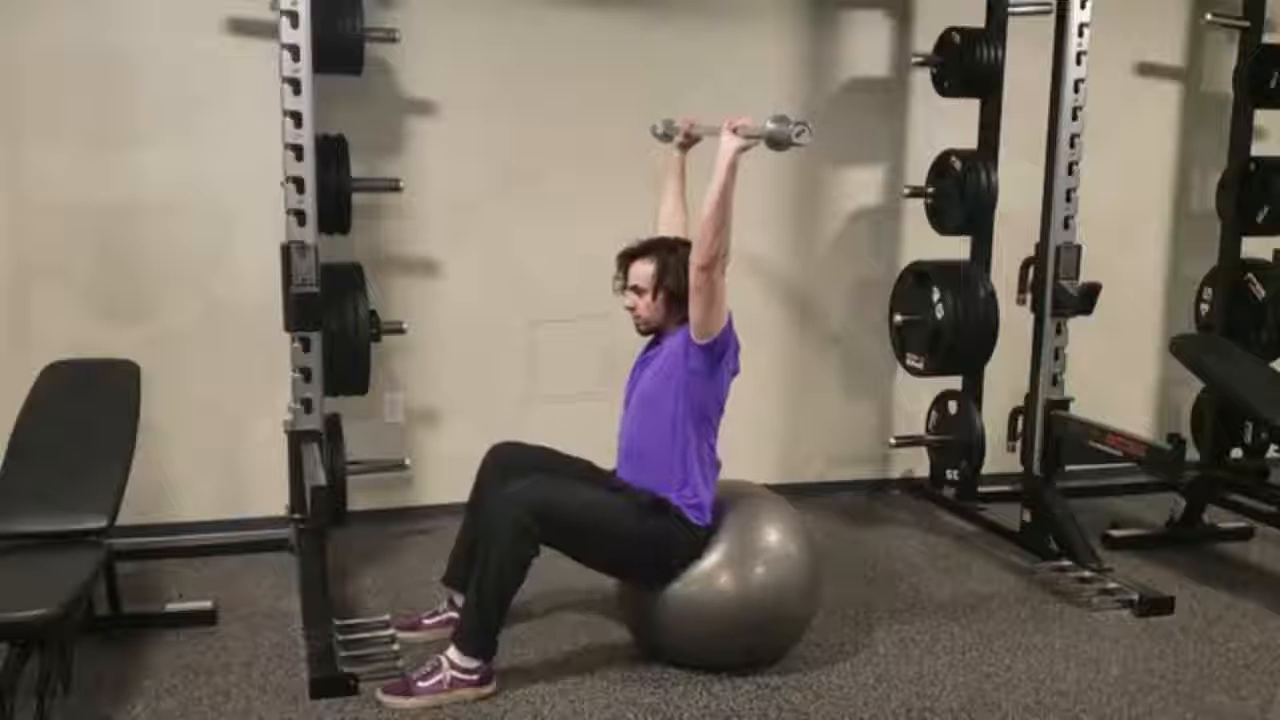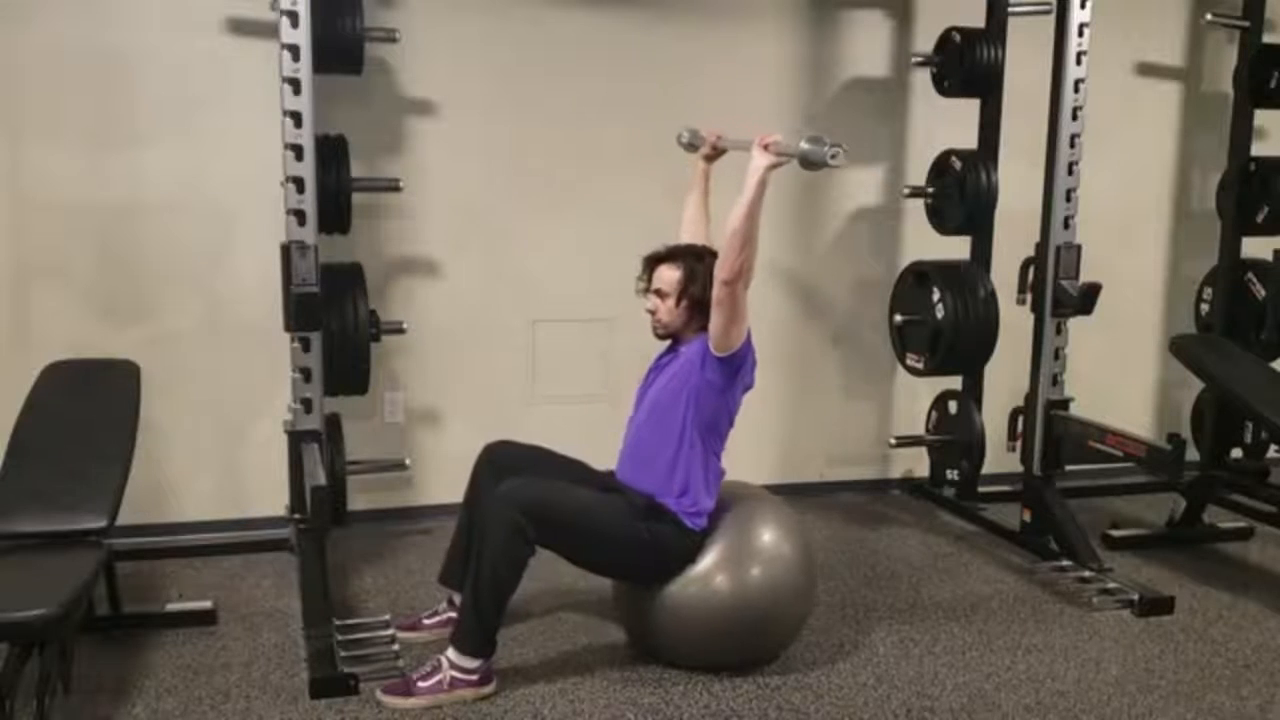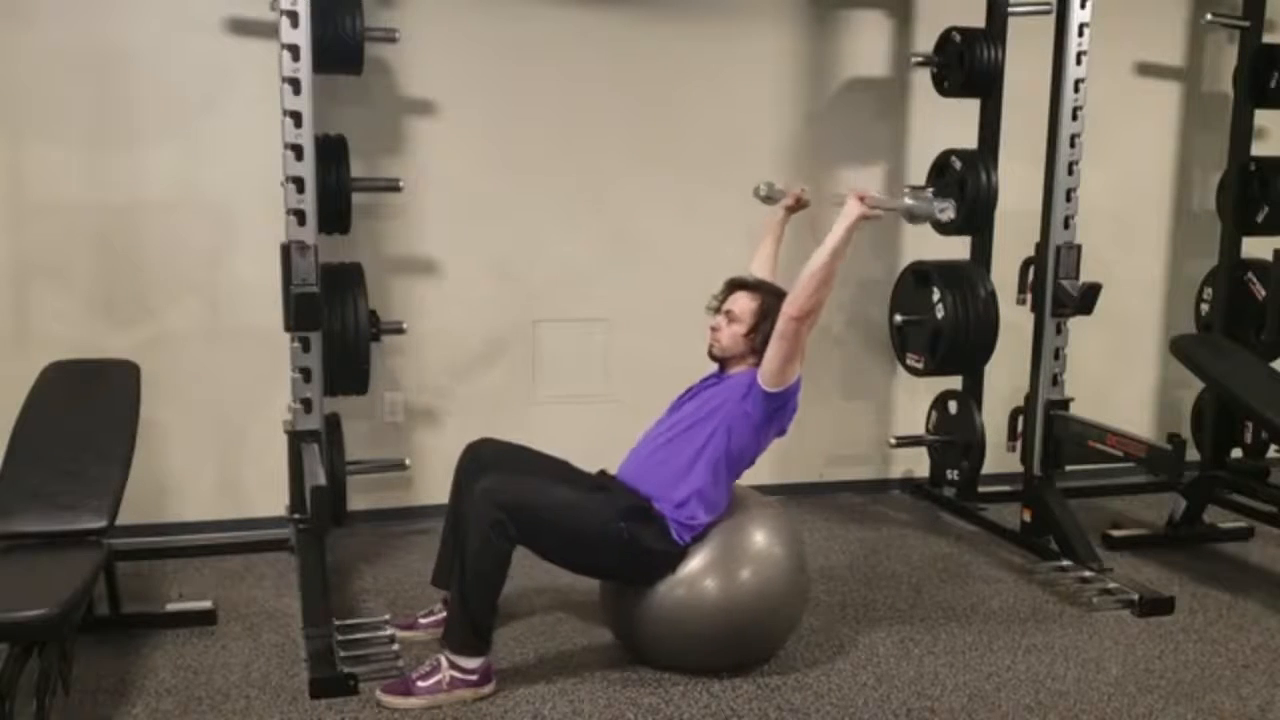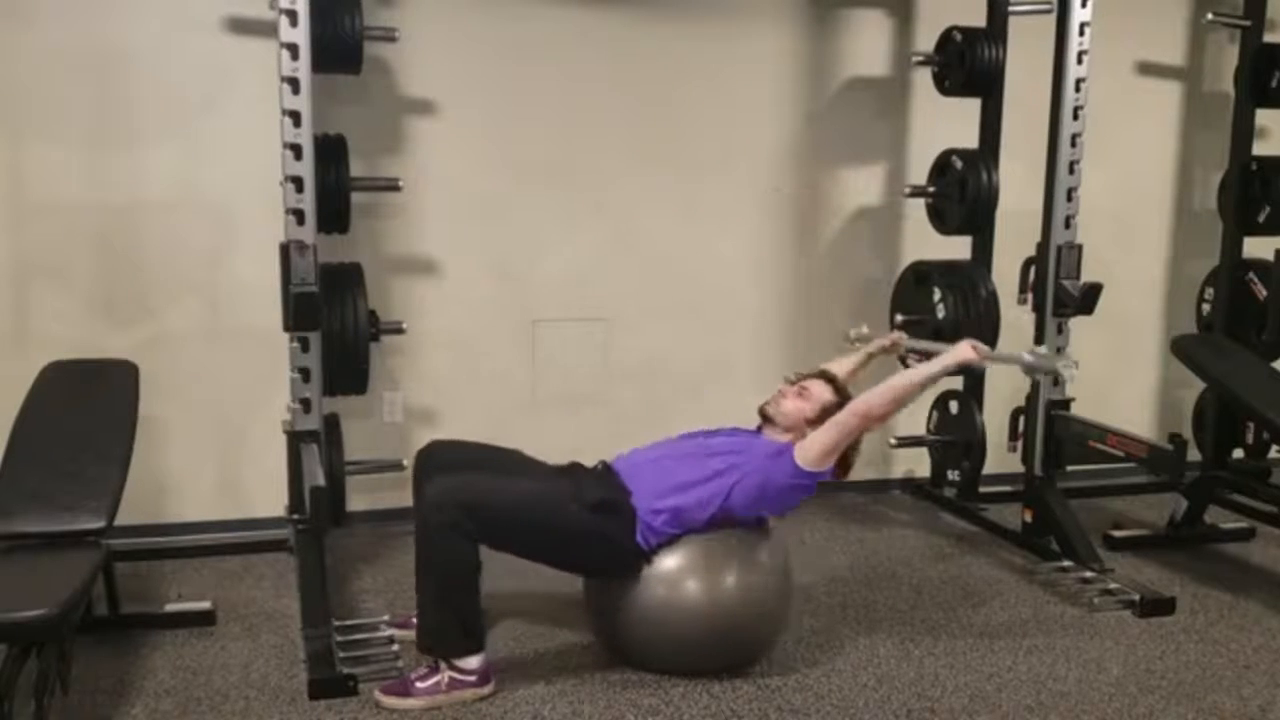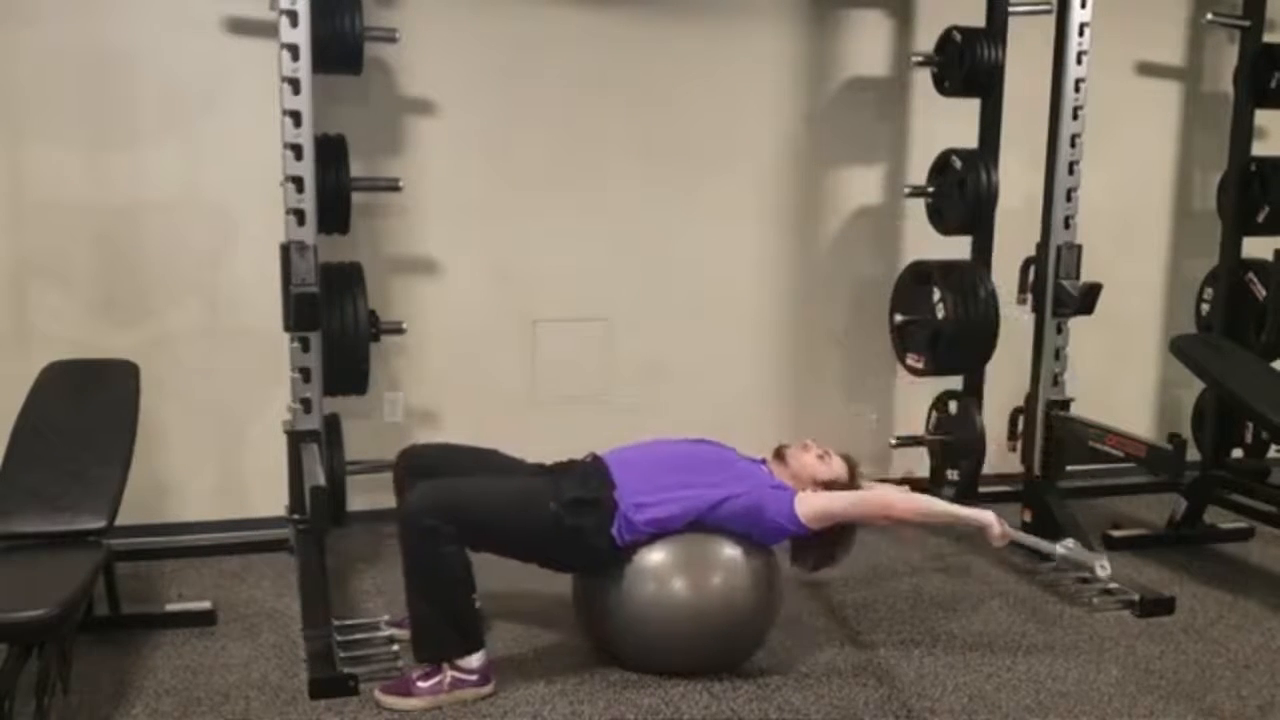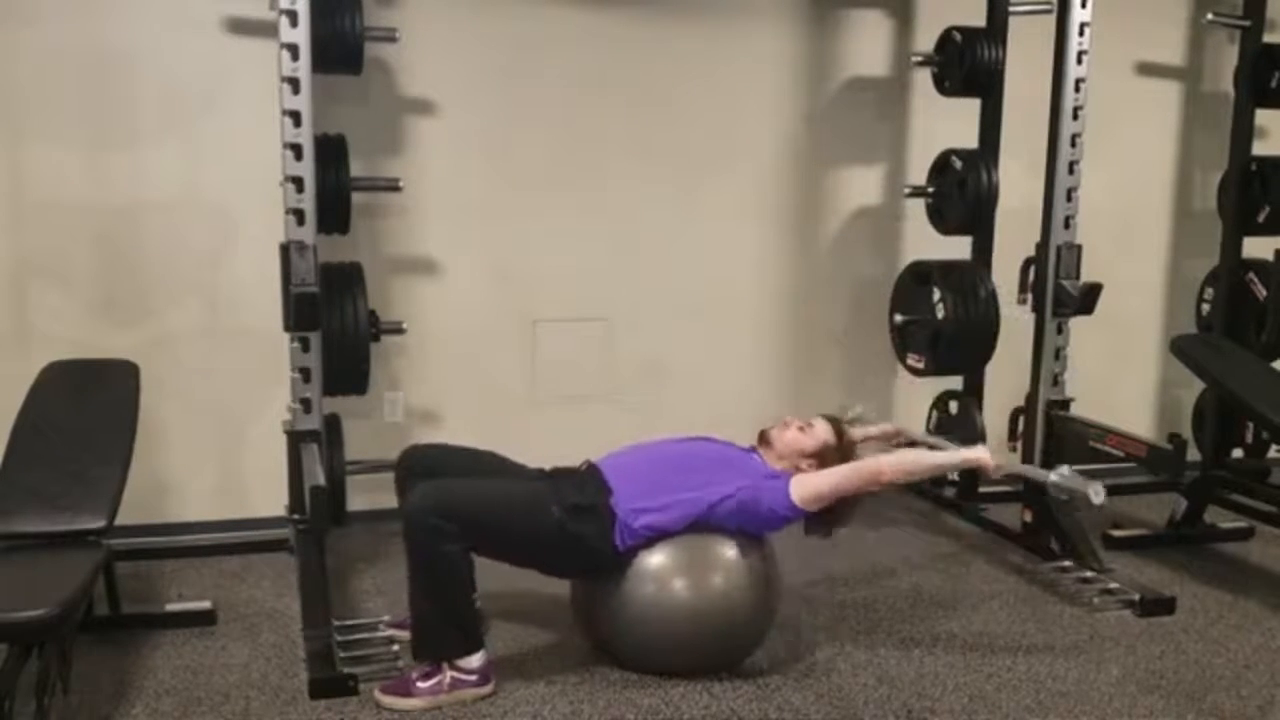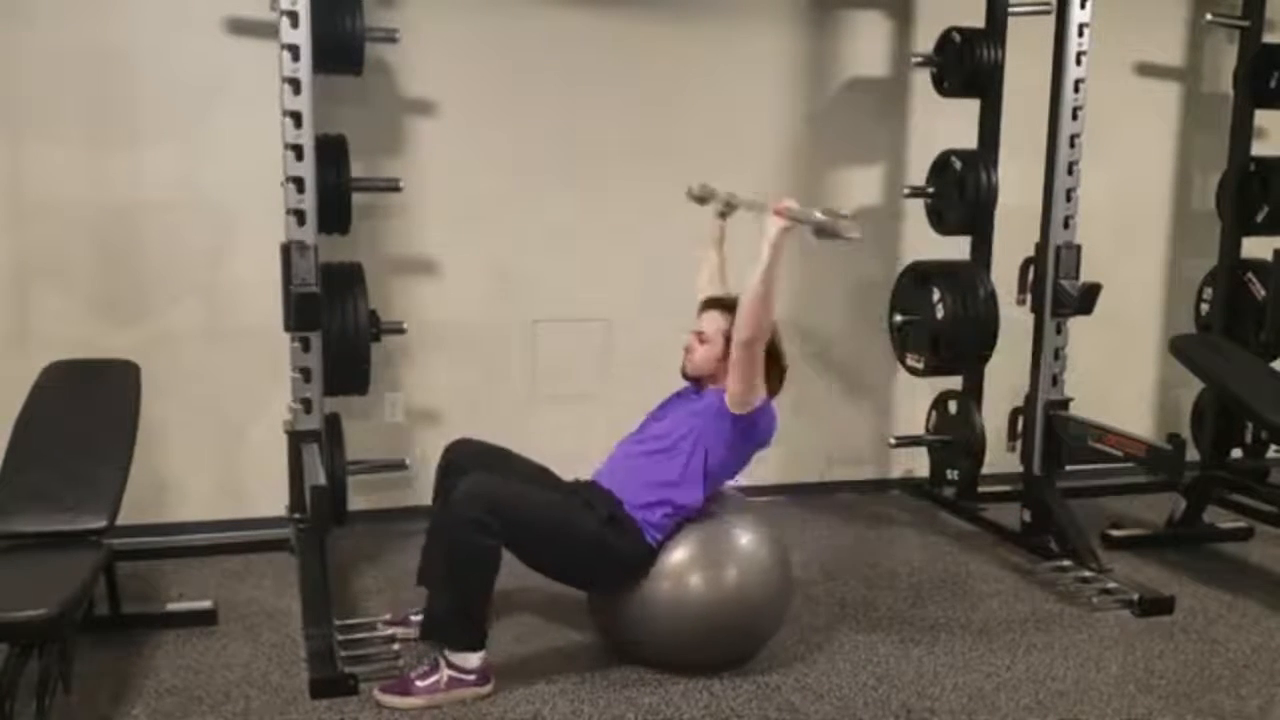
dt=0.7s
person 1, frame 1
left shoulder: (703, 347)
right shoulder: (665, 339)
left elbow: (706, 260)
right elbow: (672, 236)
left wrist: (727, 158)
right wrist: (677, 154)
left hip: (667, 527)
right hip: (633, 497)
left knee: (522, 503)
right knee: (506, 461)
left ankle: (468, 665)
right ankle: (460, 602)
person 1, frame 2
left shoulder: (719, 359)
right shoulder: (682, 346)
left elbow: (729, 273)
right elbow: (691, 247)
left wrist: (757, 175)
right wrist: (702, 167)
left hip: (662, 531)
right hip: (628, 497)
left knee: (514, 501)
right knee: (500, 460)
left ankle: (468, 665)
right ankle: (460, 602)
person 1, frame 3
left shoulder: (765, 395)
right shoulder: (726, 378)
left elbow: (797, 312)
right elbow: (754, 291)
left wrist: (844, 224)
right wrist: (780, 217)
left hip: (645, 534)
right hip: (614, 497)
left knee: (492, 498)
right knee: (483, 457)
left ankle: (466, 664)
right ankle: (455, 603)
person 1, frame 4
left shoulder: (790, 470)
right shoulder: (757, 441)
left elbow: (864, 412)
right elbow: (818, 381)
left wrist: (948, 359)
right wrist: (872, 349)
left hip: (614, 526)
right hip: (594, 488)
left knee: (447, 500)
right knee: (438, 460)
left ankle: (462, 665)
right ankle: (445, 611)
person 1, frame 5
left shoulder: (780, 509)
right shoulder: (758, 474)
left elbow: (875, 505)
left wrist: (975, 516)
left hip: (587, 519)
right hip: (578, 480)
left knee: (427, 508)
right knee: (419, 464)
left ankle: (459, 663)
right ankle: (447, 609)
person 1, frame 6
left shoulder: (775, 494)
right shoulder: (750, 463)
left elbow: (872, 473)
left wrist: (964, 457)
right wrist: (867, 434)
left hip: (585, 525)
right hip: (574, 487)
left knee: (430, 508)
right knee: (419, 465)
left ankle: (460, 663)
right ankle: (448, 613)
person 1, frame 7
left shoulder: (742, 413)
right shoulder: (701, 392)
left elbow: (750, 338)
right elbow: (712, 308)
left wrist: (773, 244)
right wrist: (719, 228)
left hip: (617, 540)
right hip: (591, 503)
left knee: (476, 496)
right knee: (467, 457)
left ankle: (463, 664)
right ankle: (443, 610)
